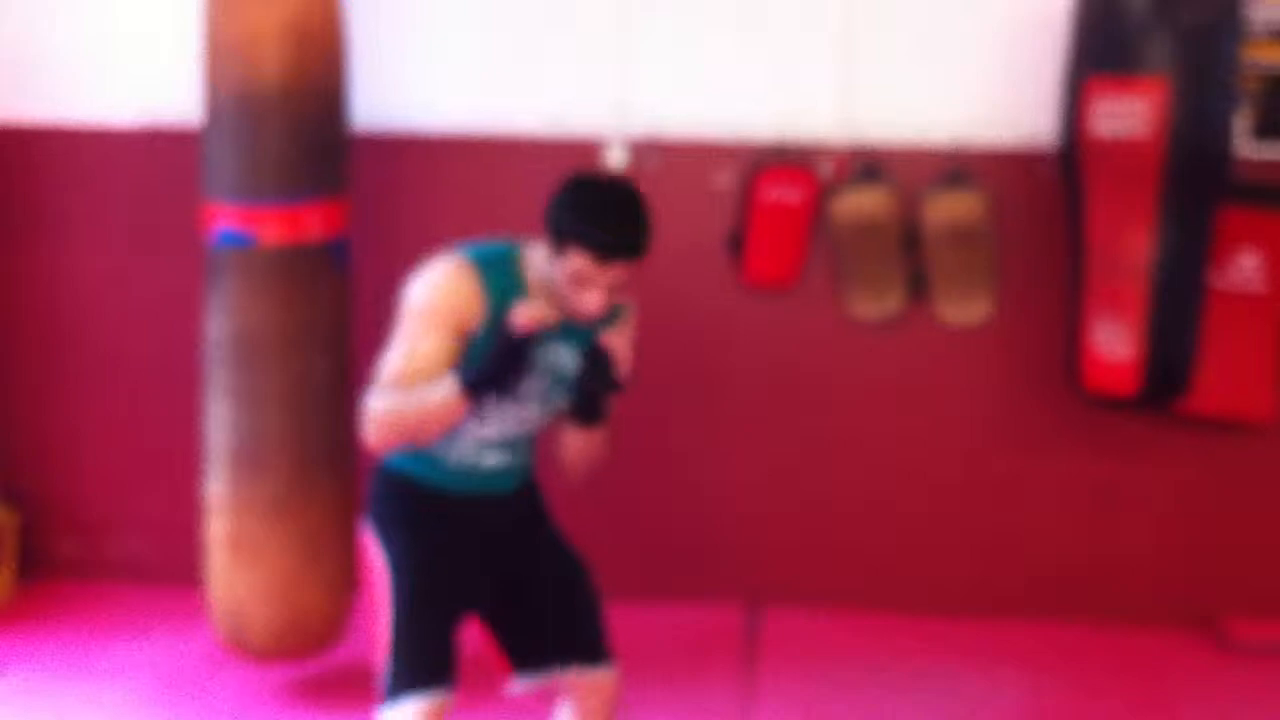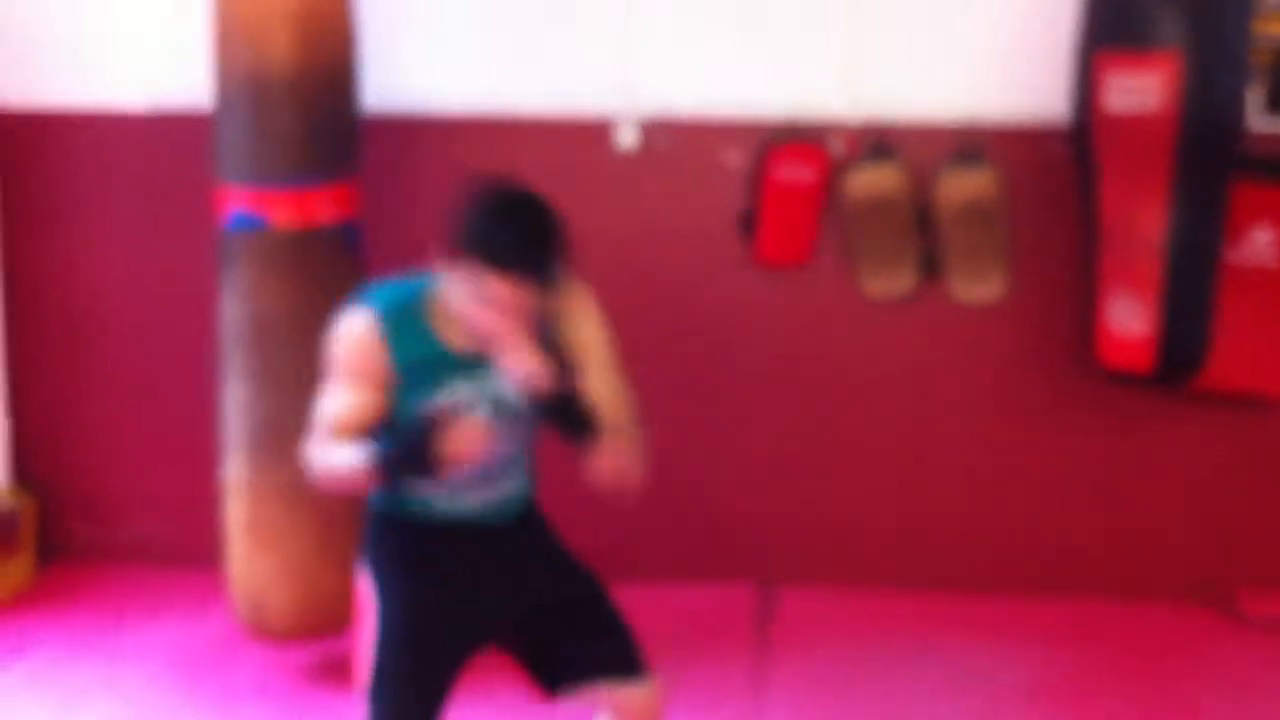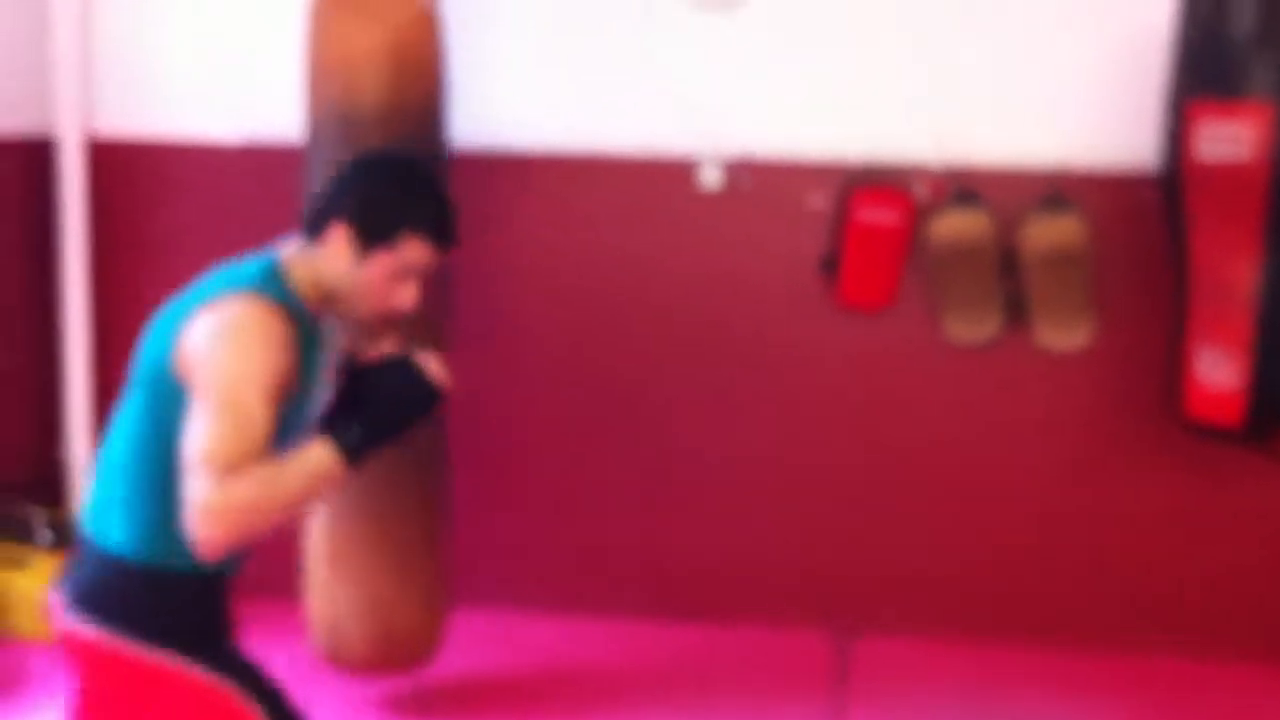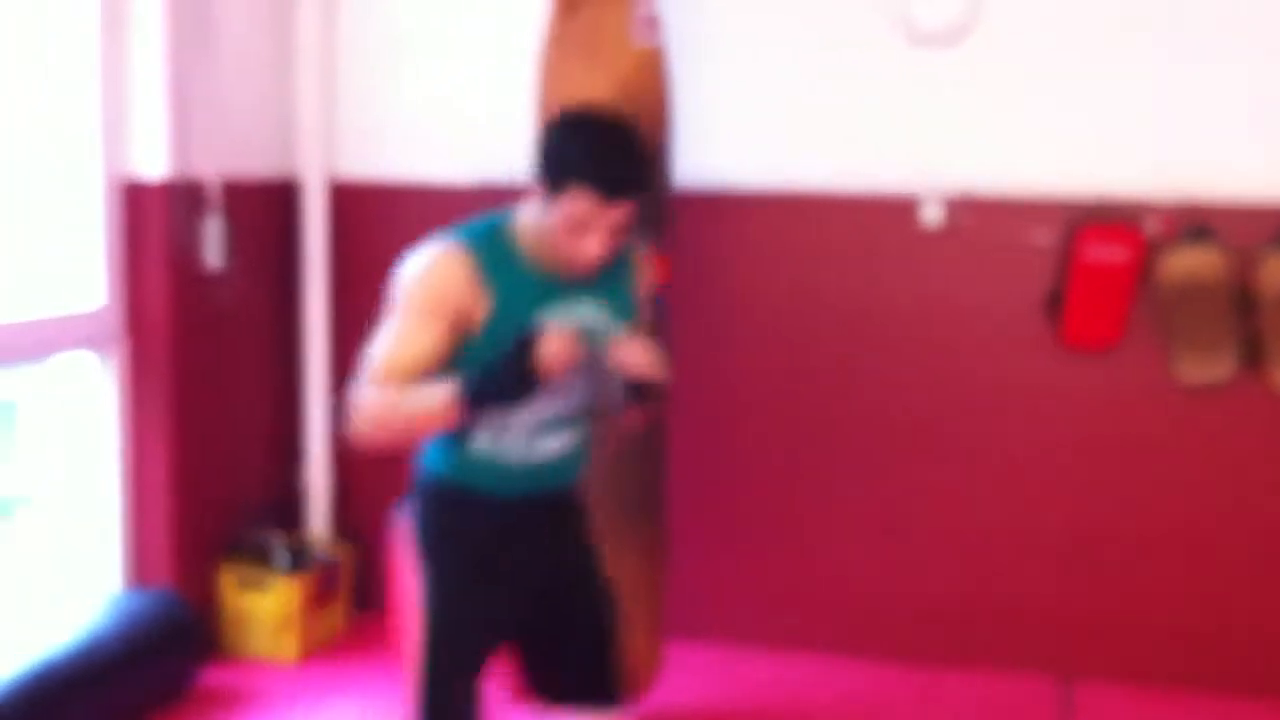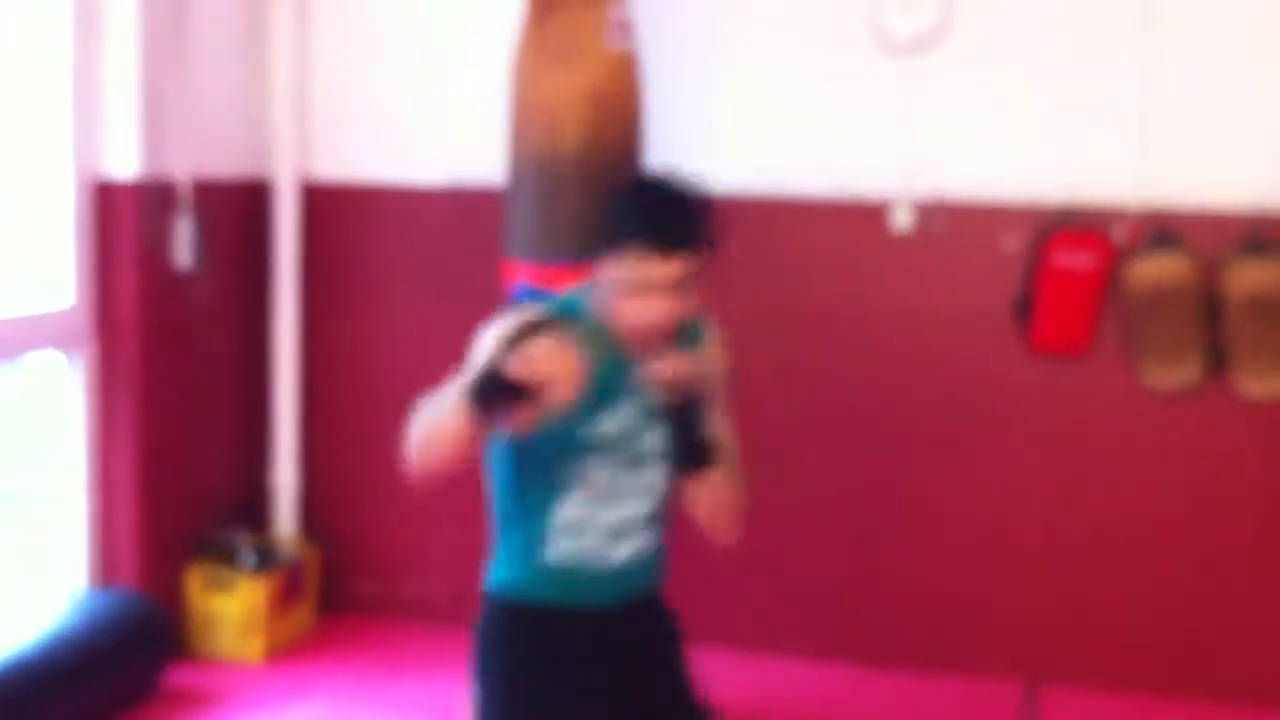
dt=1s
person 1, frame 1
left shoulder: (610, 316)
right shoulder: (457, 284)
left elbow: (579, 461)
right elbow: (380, 426)
left wrist: (592, 397)
right wrist: (487, 373)
left hip: (510, 506)
right hip: (419, 504)
person 1, frame 2
left shoulder: (567, 314)
right shoulder: (372, 331)
left elbow: (626, 472)
right elbow: (323, 455)
left wrist: (566, 407)
right wrist: (393, 456)
left hip: (514, 534)
right hip: (416, 545)
person 1, frame 3
left shoulder: (287, 302)
right shoulder: (249, 326)
left elbow: (269, 451)
right elbow: (214, 521)
left wrist: (361, 394)
right wrist: (363, 429)
right hip: (148, 613)
person 1, frame 4
left shoulder: (625, 265)
right shoulder: (450, 268)
right elbow: (368, 415)
left wrist: (642, 375)
right wrist: (491, 384)
left hip: (554, 522)
right hip: (460, 528)
person 1, frame 5
left shoulder: (694, 346)
right shoulder: (533, 339)
left elbow: (725, 525)
right elbow: (428, 450)
left wrist: (691, 433)
right wrist: (493, 388)
left hip: (636, 625)
right hip: (533, 633)
